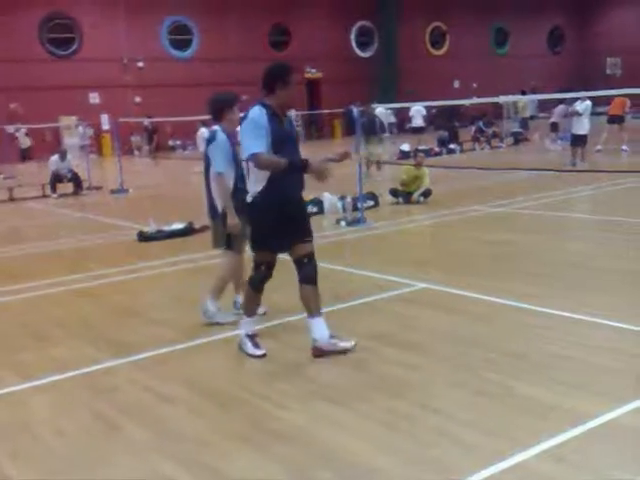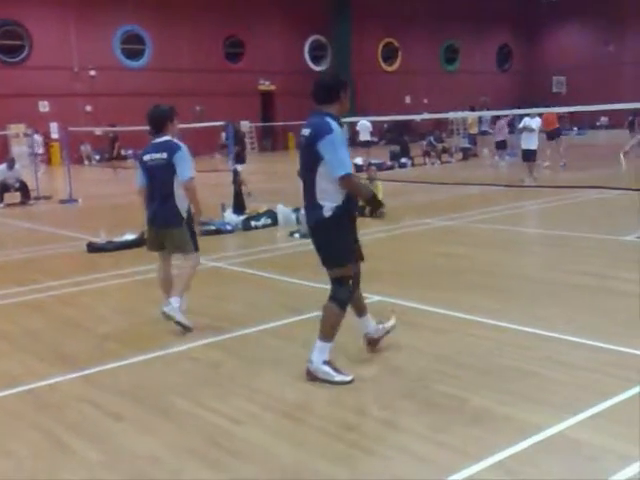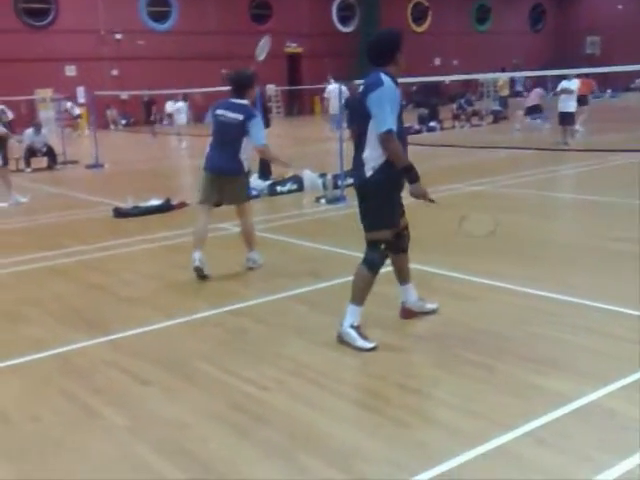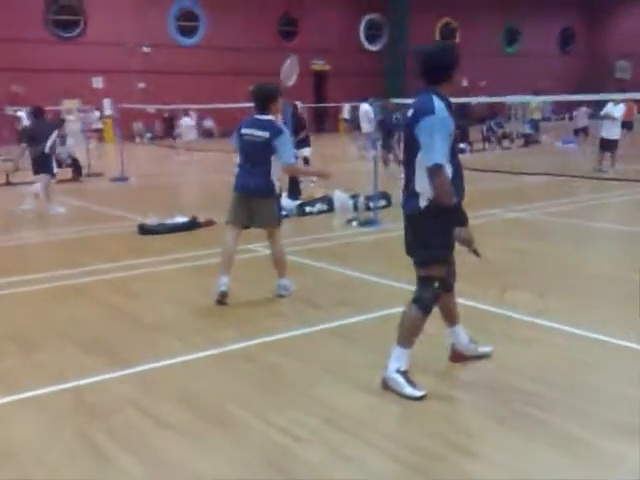
dt=1s
person 1, frame 1
left shoulder: (287, 119)
right shoulder: (256, 118)
right elbow: (260, 160)
left wrist: (329, 160)
right wrist: (305, 166)
left hip: (291, 203)
right hip: (264, 206)
left knee: (308, 266)
right knee: (263, 270)
left ankle: (321, 338)
right ankle: (247, 330)
person 1, frame 2
left shoulder: (313, 126)
right shoulder: (330, 130)
right elbow: (347, 180)
right wrist: (373, 200)
left hip: (325, 214)
right hip: (332, 217)
left knee: (351, 273)
right knee: (343, 284)
left ankle: (371, 331)
right ankle: (318, 362)
person 1, frame 3
left shoulder: (375, 84)
right shoulder: (384, 86)
right elbow: (388, 139)
right wrist: (413, 177)
left hip: (381, 177)
right hip: (377, 179)
left knee: (400, 236)
right knee: (377, 251)
left ankle: (410, 302)
right ankle: (349, 325)
person 1, frame 4
left shoulder: (423, 106)
right shoulder: (436, 112)
right elbow: (437, 172)
right wrist: (459, 219)
left hip: (427, 207)
right hip: (431, 211)
left knee: (445, 277)
right knee: (428, 290)
left ankle: (460, 344)
right ankle: (395, 369)
person 2, frame 1
left shoulder: (226, 138)
right shoulder: (219, 140)
right elbow: (220, 179)
left wrist: (240, 209)
right wrist: (229, 214)
left hip: (235, 207)
right hip: (225, 209)
left knee: (238, 253)
right knee: (233, 255)
left ankle: (240, 300)
right ankle: (211, 306)
person 2, frame 2
left shoulder: (145, 154)
right shoulder: (177, 148)
left elbow: (143, 189)
right elbow: (188, 183)
right wrist: (197, 208)
left hip: (155, 215)
right hip: (176, 214)
left knee: (164, 258)
right knee: (191, 260)
left ankle: (170, 302)
right ankle: (174, 302)
person 2, frame 3
left shoulder: (218, 107)
right shoulder: (251, 114)
right elbow: (261, 148)
right wrist: (276, 160)
left hip: (212, 166)
right hip: (235, 169)
left knee: (204, 211)
right knee: (244, 211)
left ankle: (198, 257)
right ankle: (252, 256)
person 2, frame 4
left shoulder: (243, 125)
right shoulder: (278, 131)
right elbow: (289, 168)
right wrist: (315, 173)
left hip: (242, 186)
right hip: (265, 189)
left knee: (232, 232)
right knee: (274, 235)
left ankle: (223, 283)
right ankle: (283, 282)
